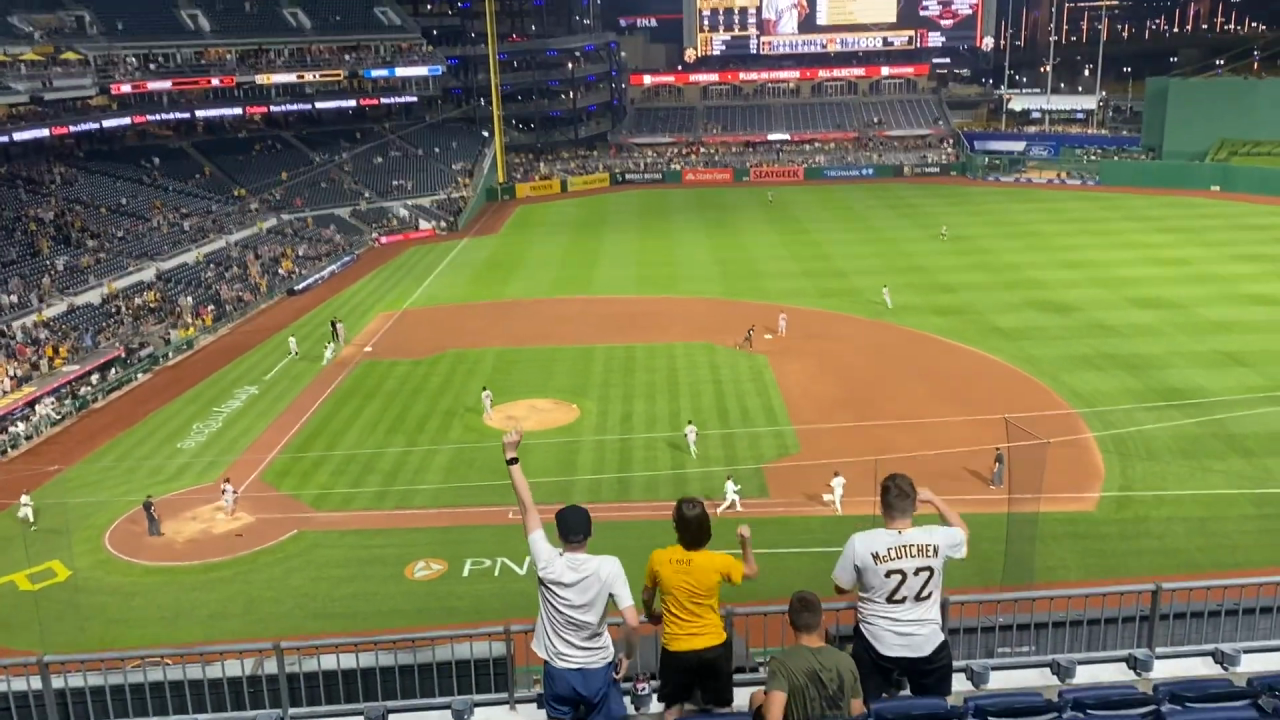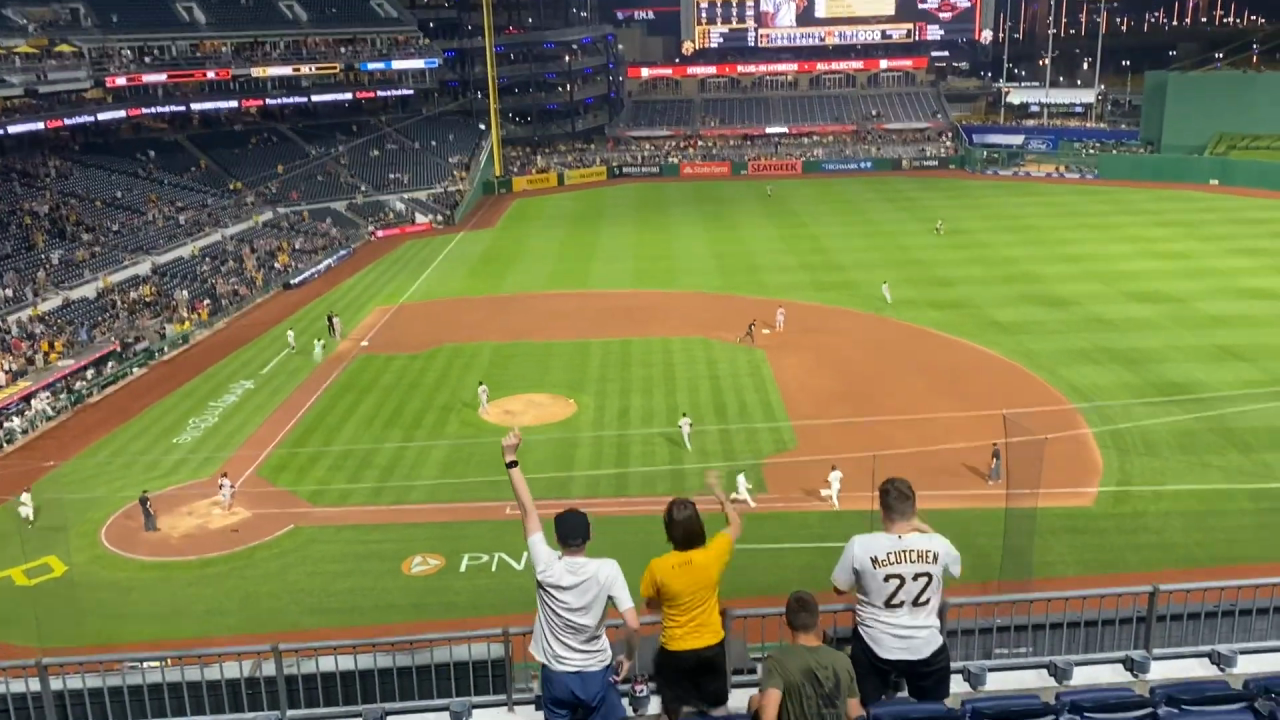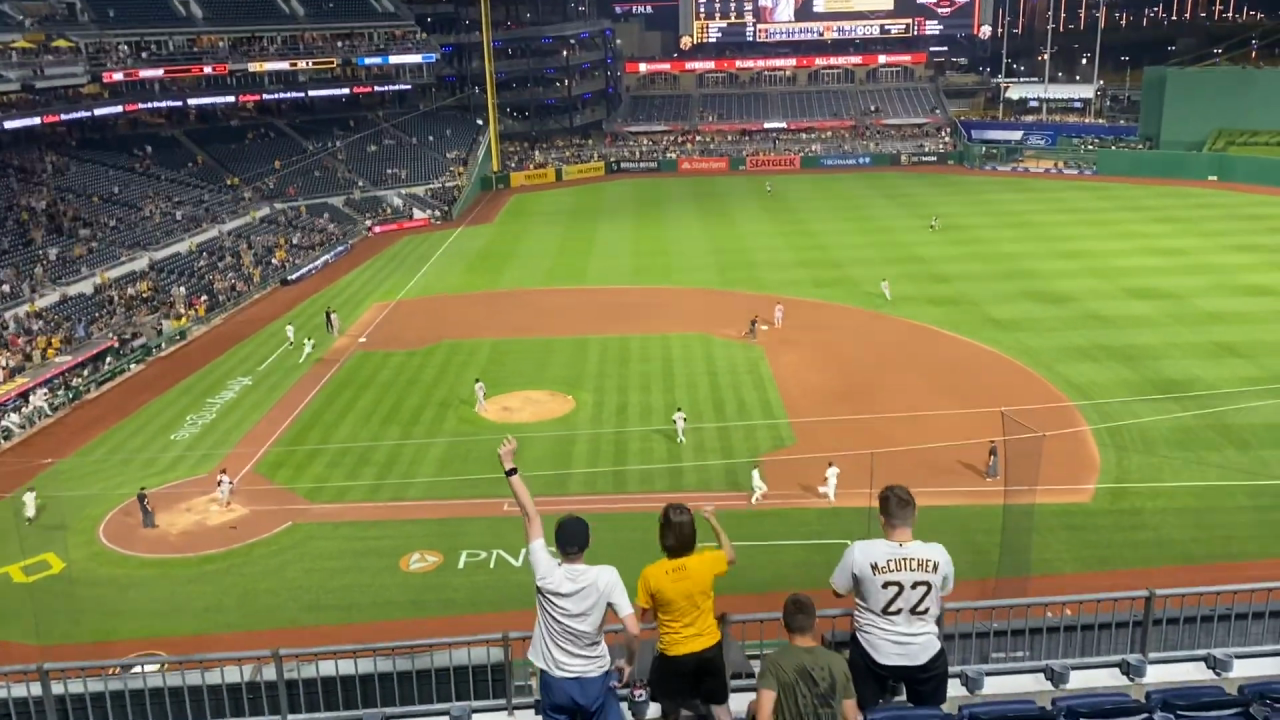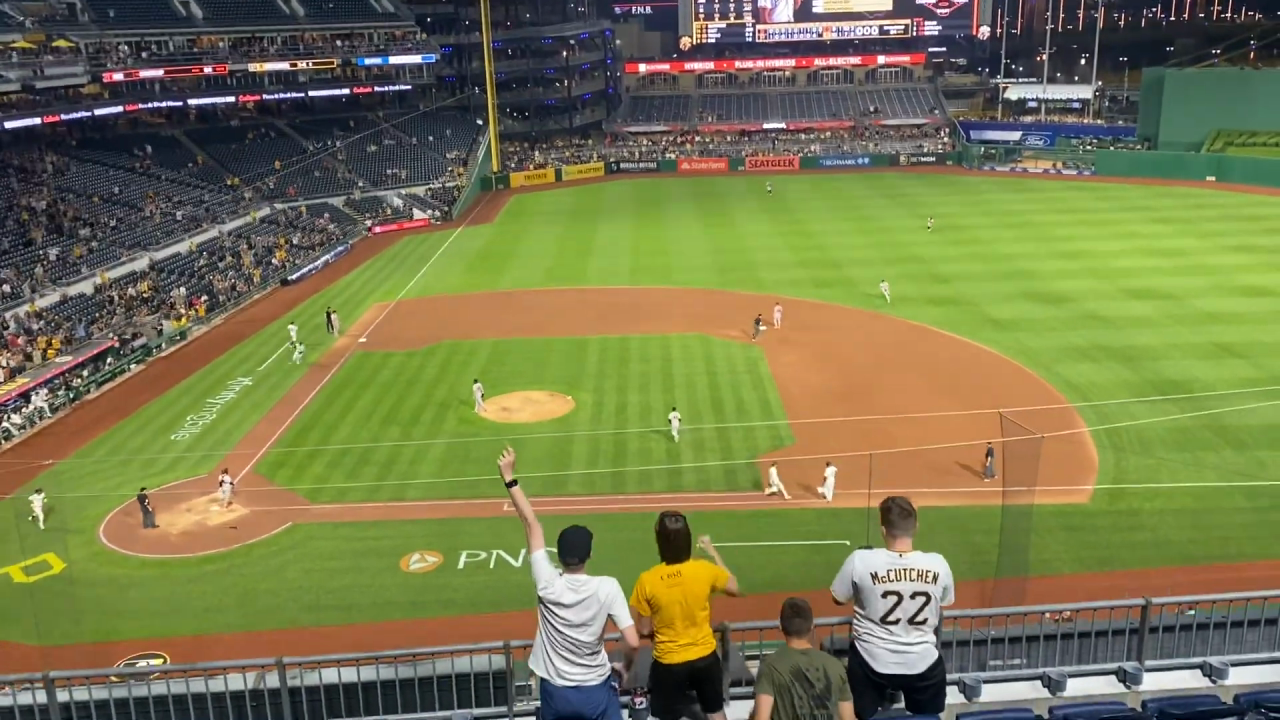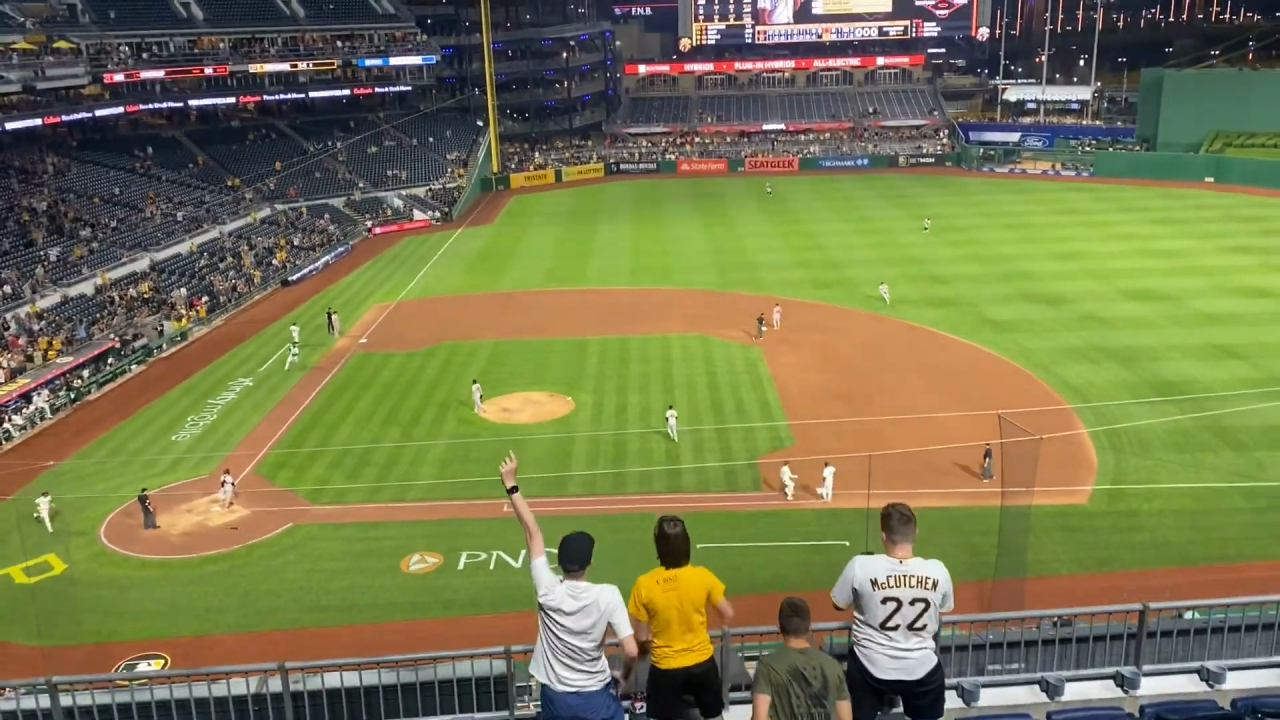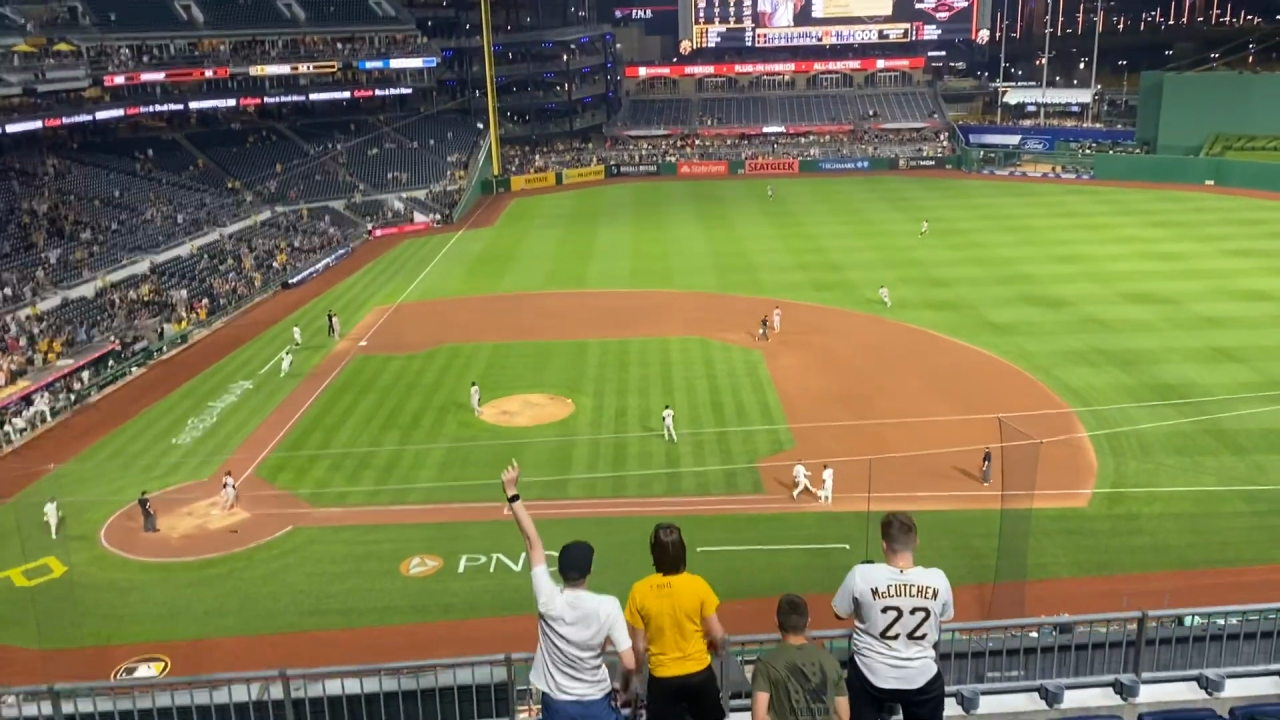
dt=0.1s
person 1, frame 1
left shoulder: (547, 564)
right shoulder: (608, 566)
left elbow: (527, 508)
right elbow: (632, 622)
left wrist: (511, 456)
right wrist: (627, 656)
left hip: (559, 671)
right hip: (599, 670)
person 1, frame 2
left shoulder: (546, 567)
right shoulder: (607, 570)
left elbow: (527, 509)
right elbow: (633, 624)
left wrist: (511, 459)
right wrist: (628, 657)
left hip: (557, 674)
right hip: (597, 673)
person 1, frame 3
left shoulder: (546, 574)
right shoulder: (606, 576)
left elbow: (531, 516)
right elbow: (633, 630)
left wrist: (509, 467)
right wrist: (628, 662)
left hip: (556, 681)
right hip: (595, 680)
person 1, frame 4
left shoulder: (547, 584)
right shoulder: (607, 587)
left elbow: (531, 525)
right elbow: (632, 642)
left wrist: (509, 477)
right wrist: (625, 666)
left hip: (557, 690)
right hip: (596, 688)
person 1, frame 5
left shoulder: (548, 591)
right shoulder: (608, 595)
left elbow: (532, 532)
right elbow: (631, 652)
left wrist: (510, 484)
right wrist: (624, 675)
left hip: (558, 696)
right hip: (596, 694)
person 1, frame 6
left shoulder: (548, 600)
right shoulder: (607, 605)
left elbow: (532, 541)
right elbow: (629, 664)
left wrist: (511, 492)
right wrist: (622, 688)
person 2, frame 1
left shoulder: (860, 542)
right shoulder: (937, 537)
left elbow: (842, 588)
right elbow: (963, 532)
right wrist: (933, 498)
left hip: (876, 646)
right hip: (928, 645)
person 2, frame 2
left shoulder: (859, 545)
right shoulder: (936, 545)
left elbow: (840, 589)
right elbow: (955, 570)
left hip: (875, 648)
right hip: (927, 649)
person 2, frame 3
left shoulder: (859, 552)
right shoulder: (937, 553)
left elbow: (839, 591)
right elbow: (944, 593)
left hip: (873, 654)
right hip: (925, 655)
left knee: (860, 713)
person 2, frame 4
left shoulder: (860, 560)
right shoulder: (938, 564)
left elbow: (839, 599)
right elbow: (945, 603)
left hip: (871, 662)
right hip: (923, 664)
person 2, frame 5
left shoulder: (860, 566)
right shoulder: (937, 571)
left elbow: (840, 605)
right elbow: (945, 609)
left hip: (871, 668)
right hip: (921, 670)
person 2, frame 6
left shoulder: (861, 575)
right shoulder: (938, 579)
left elbow: (840, 614)
right elbow: (945, 618)
left hip: (870, 677)
right hip: (922, 679)
person 3, frame 1
left shoulder: (659, 559)
right shoulder: (717, 562)
left elbow: (647, 597)
right elbow: (751, 572)
left wrist: (650, 613)
right wrist: (746, 543)
left hip: (675, 651)
right hip: (714, 650)
person 3, frame 2
left shoulder: (657, 567)
right shoulder: (713, 555)
left elbow: (651, 605)
right elbow: (735, 525)
right wrist: (719, 492)
left hip: (675, 651)
right hip: (711, 648)
person 3, frame 3
left shoulder: (651, 574)
right shoulder: (708, 561)
left elbow: (646, 617)
right elbow: (730, 555)
right wrist: (713, 521)
left hip: (672, 655)
right hip: (708, 649)
person 3, frame 4
left shoulder: (647, 580)
right shoulder: (704, 570)
left elbow: (643, 630)
right elbow: (734, 589)
right wrist: (713, 553)
left hip: (668, 664)
right hip: (705, 658)
person 3, frame 5
left shoulder: (644, 584)
right shoulder: (702, 576)
left elbow: (643, 636)
right elbow: (728, 615)
left wrist: (645, 650)
left hip: (664, 669)
right hip: (701, 663)
person 3, frame 6
left shoulder: (639, 591)
right shoulder: (697, 585)
left elbow: (639, 646)
right elbow: (718, 635)
right wrist: (714, 646)
left hip: (662, 677)
right hip: (699, 673)
